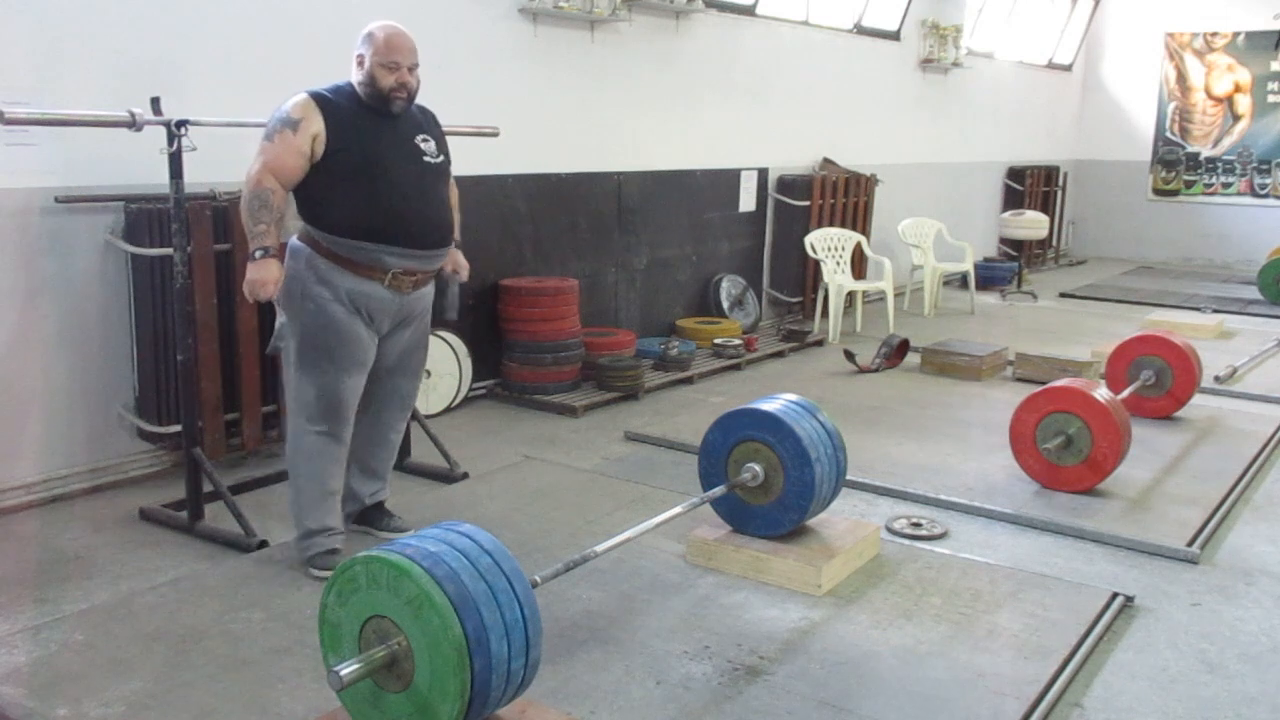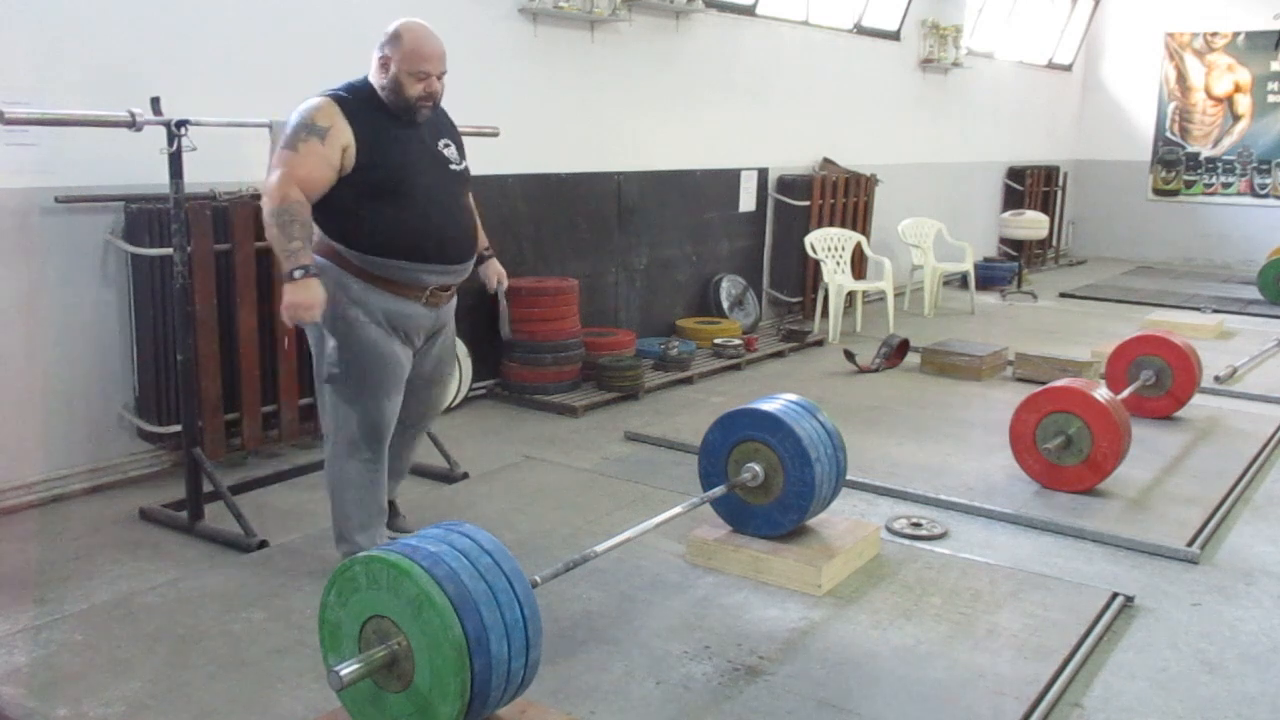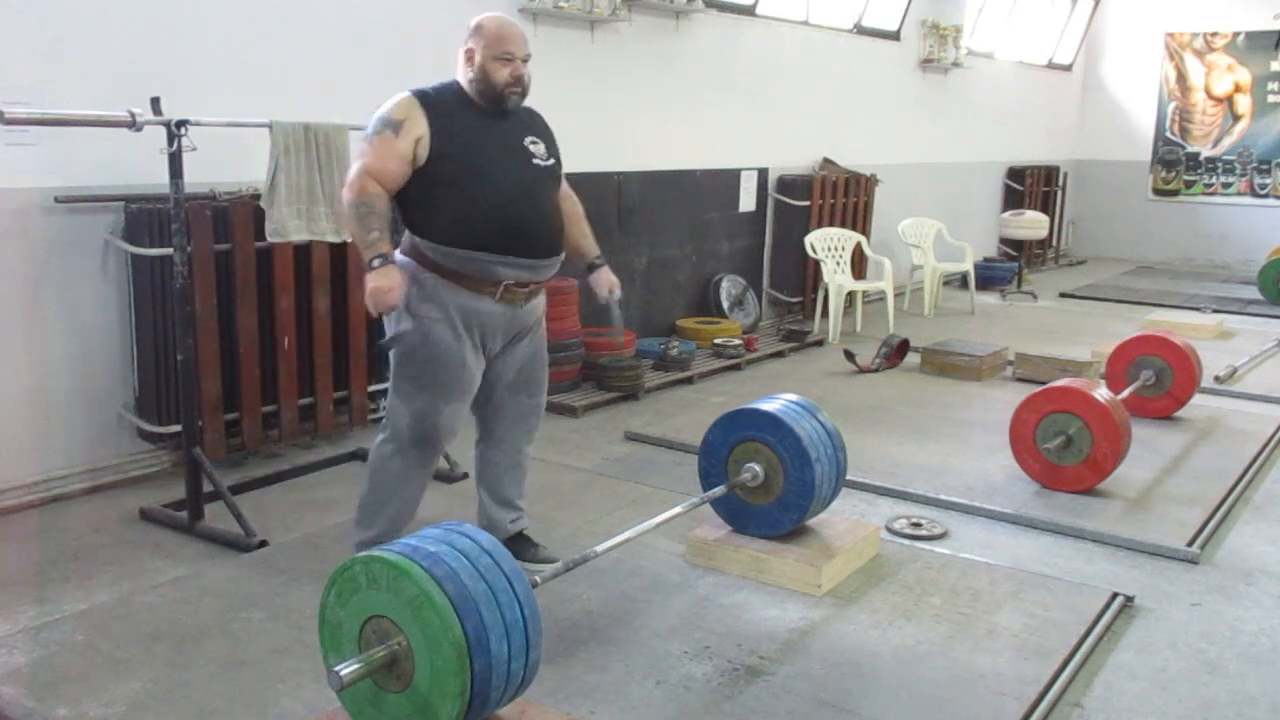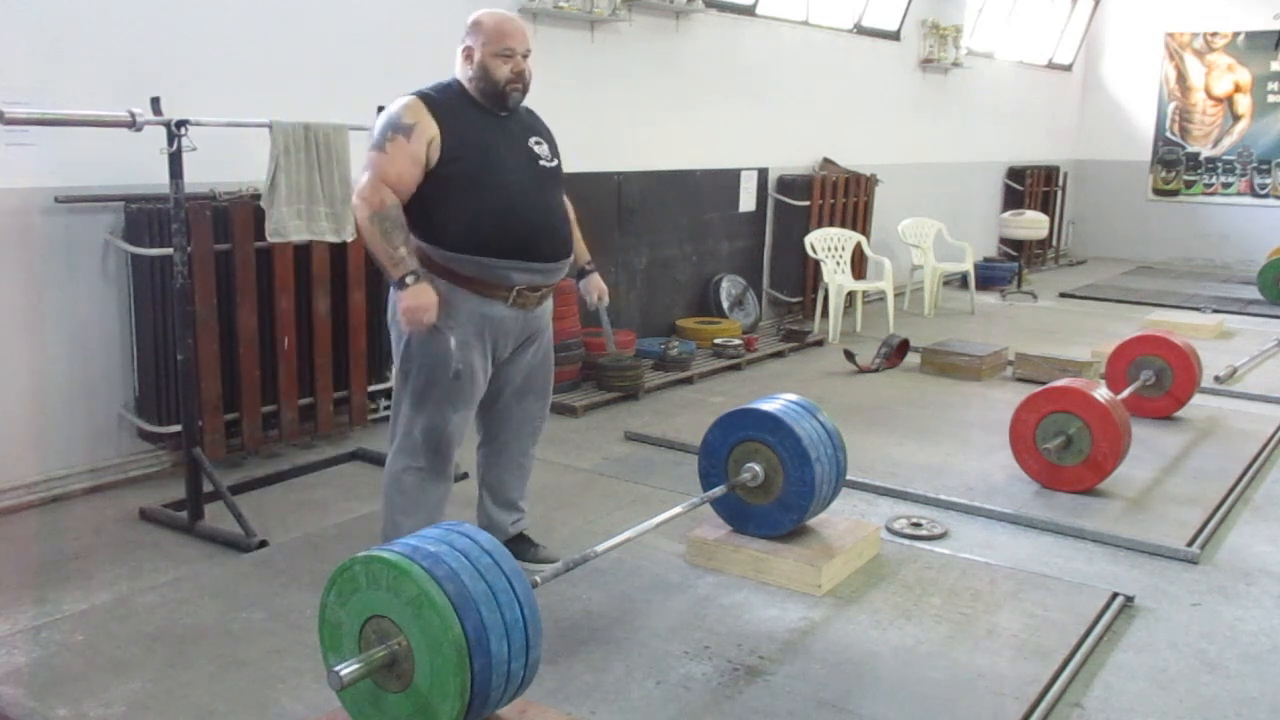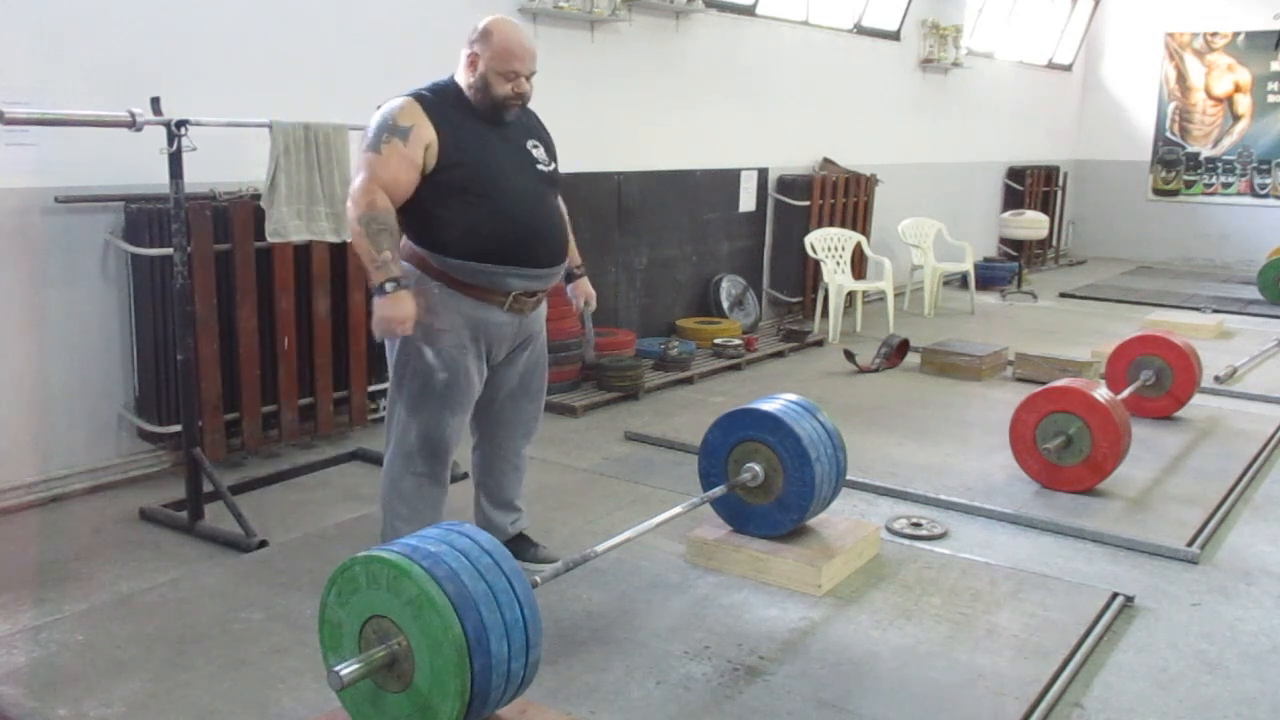
dt=0.7s
person 1, frame 1
left shoulder: (426, 123)
right shoulder: (314, 113)
left elbow: (443, 190)
right elbow: (265, 182)
left wrist: (450, 245)
right wrist: (265, 253)
left hip: (412, 291)
right hip: (337, 287)
left knee: (391, 406)
right knee: (325, 411)
left ankle: (364, 502)
right ankle: (316, 534)
person 1, frame 2
left shoulder: (437, 120)
right shoulder: (331, 119)
left elbow: (457, 196)
right elbow: (283, 196)
left wrist: (482, 253)
right wrist: (301, 274)
left hip: (435, 303)
right hip: (364, 303)
left knee: (421, 409)
right knee: (365, 429)
left ankle: (380, 500)
right ankle: (365, 551)
person 1, frame 3
left shoulder: (533, 124)
right shoulder: (417, 114)
left elbow: (560, 200)
right elbow: (364, 187)
left wrist: (594, 263)
right wrist: (380, 262)
left hip: (522, 306)
right hip: (445, 302)
left knee: (514, 426)
right knee: (420, 428)
left ankle: (504, 530)
right ankle: (372, 547)
person 1, frame 4
left shoulder: (531, 124)
right shoulder: (420, 117)
left elbow: (555, 204)
right elbow: (374, 198)
left wrist: (584, 269)
right wrist: (406, 280)
left hip: (530, 309)
right hip: (453, 306)
left knee: (516, 431)
right knee: (430, 440)
left ankle: (504, 533)
person 1, frame 5
left shoulder: (529, 124)
right shoulder: (415, 118)
left elbow: (548, 204)
right elbow: (369, 201)
left wrist: (573, 271)
right wrist: (391, 286)
left hip: (525, 311)
right hip: (447, 309)
left knee: (510, 433)
right knee: (426, 442)
left ankle: (503, 533)
